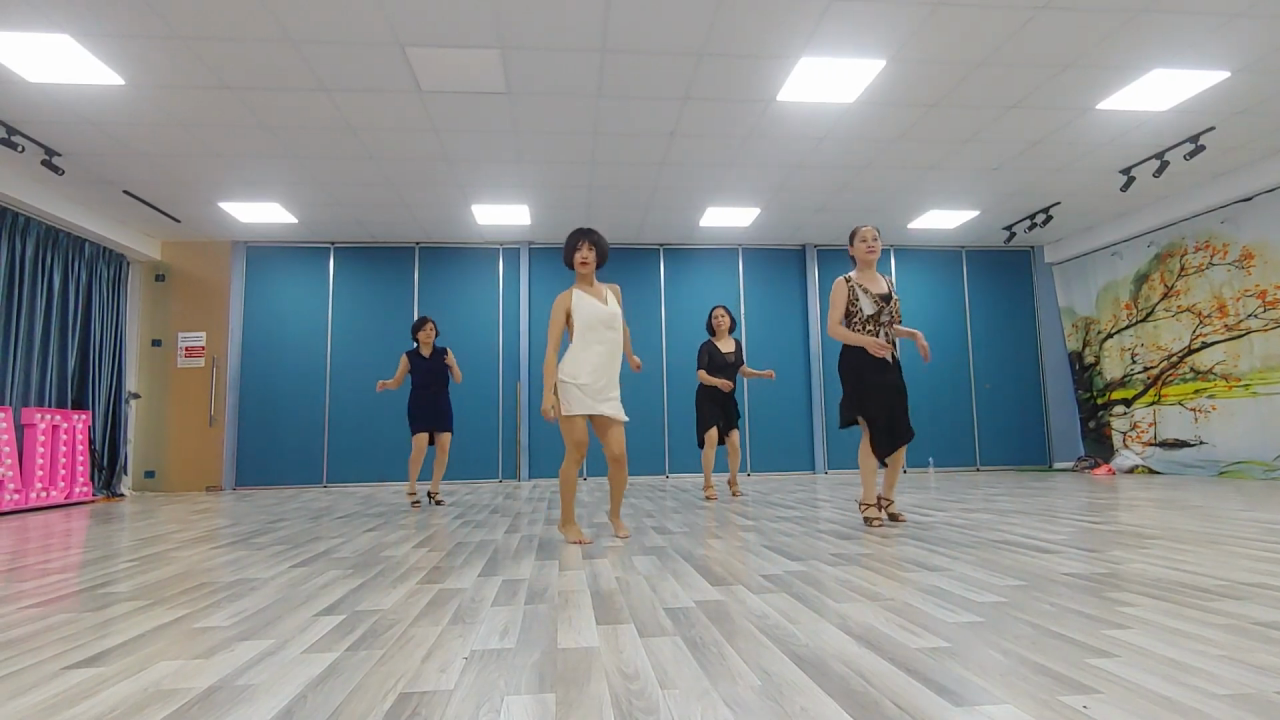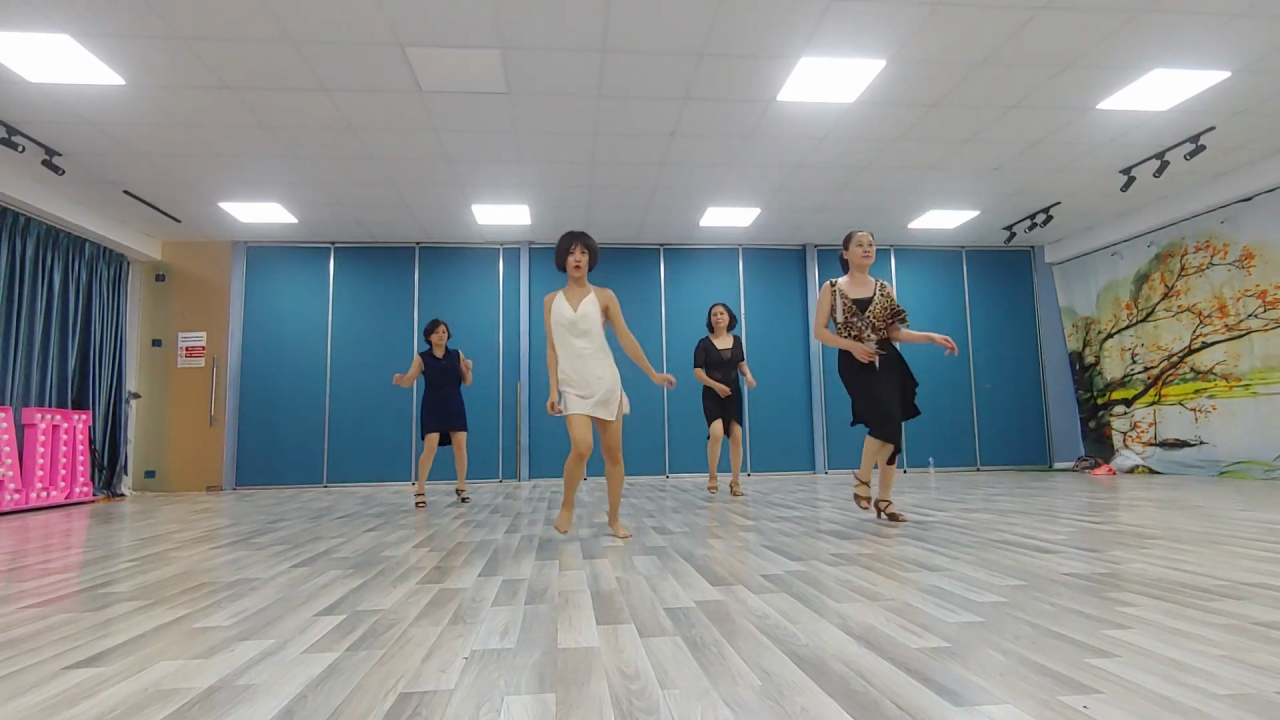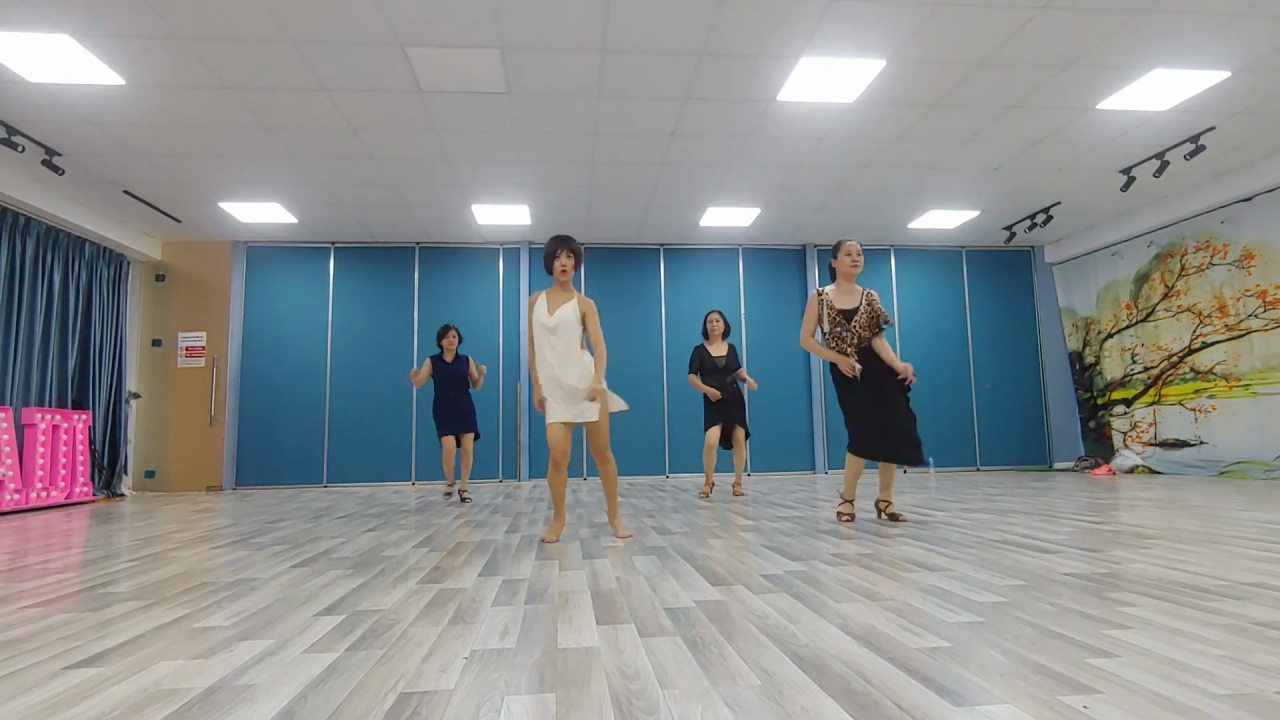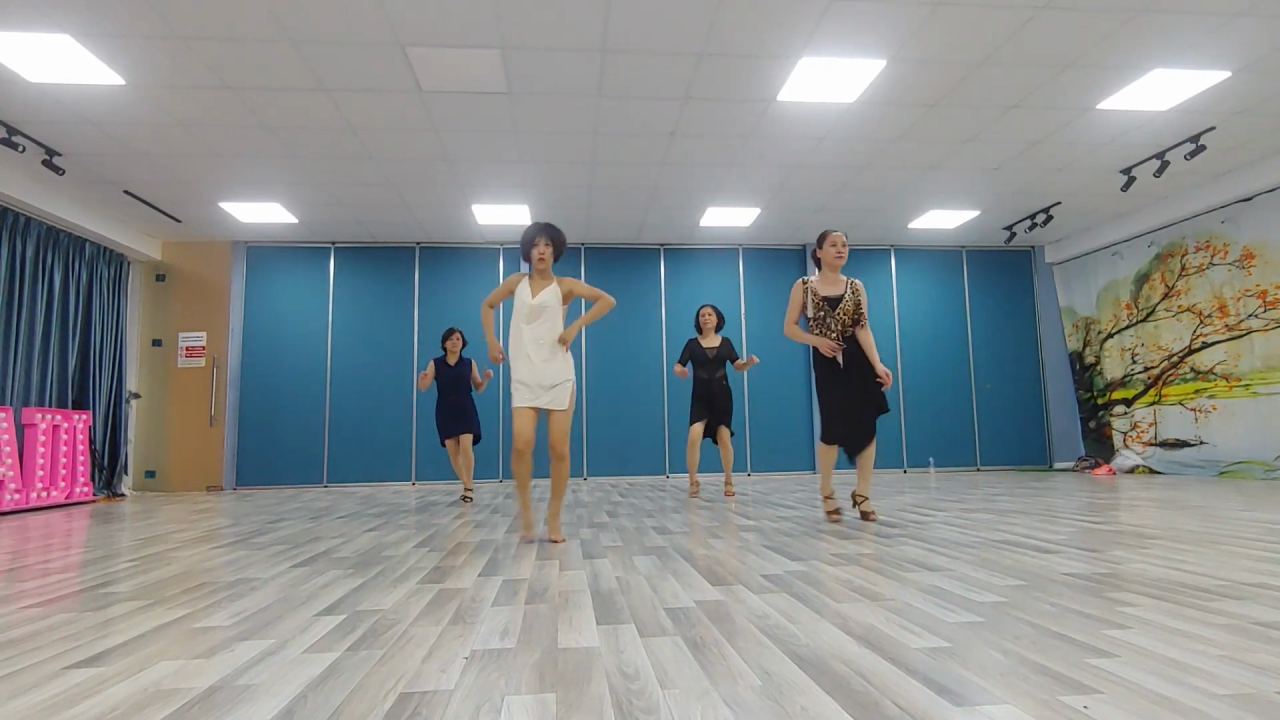
dt=0.2s
person 1, frame 1
left shoulder: (614, 291)
right shoulder: (563, 299)
right elbow: (552, 348)
left wrist: (630, 355)
right wrist: (548, 392)
left hip: (606, 387)
right hip: (572, 384)
left knee: (618, 456)
right knee: (576, 453)
left ankle: (615, 516)
right ankle: (567, 522)
person 1, frame 2
left shoulder: (604, 297)
right shoulder: (551, 301)
left elbow: (626, 338)
right elbow: (552, 348)
left wrist: (652, 373)
right wrist: (553, 388)
left hip: (605, 384)
right hip: (574, 388)
left knee: (613, 454)
right knee: (581, 448)
left ankle: (614, 517)
right ankle: (567, 507)
person 1, frame 3
left shoulder: (585, 303)
right shoulder: (536, 301)
left elbow: (599, 346)
right elbow: (533, 346)
left wrist: (599, 382)
right wrist: (536, 385)
left hip: (587, 387)
right hip: (556, 390)
left knee: (602, 452)
right knee: (558, 456)
left ankle: (614, 516)
right ankle: (558, 517)
person 1, frame 4
left shoulder: (567, 285)
right shoulder: (516, 282)
left elbow: (608, 301)
right elbow: (488, 304)
left wrist: (575, 327)
right wrist: (491, 344)
left hip: (558, 376)
right hip: (525, 379)
left knee: (559, 448)
right knee: (521, 445)
left ankle: (554, 516)
right ankle: (526, 512)
person 2, frame 1
left shoulder: (888, 283)
right shoulder: (844, 283)
right elbow: (833, 328)
left wrist: (914, 333)
right wrist: (866, 341)
left hip: (887, 362)
right hip: (858, 362)
left knee: (898, 431)
right knee: (872, 429)
left ankle: (886, 499)
right ankle: (870, 502)
person 2, frame 2
left shoulder: (884, 289)
right shoulder: (831, 288)
left elbow: (897, 330)
right elbow: (819, 330)
left wrist: (930, 337)
right wrist: (853, 346)
left hip: (887, 361)
right hip: (856, 364)
left knee: (891, 429)
right knee: (884, 424)
left ankle: (884, 500)
right ankle: (863, 478)
person 2, frame 3
left shoulder: (870, 297)
right shoulder: (820, 298)
left elbow: (878, 338)
right elbow: (806, 340)
left wrist: (898, 365)
right wrist: (836, 359)
left hip: (878, 370)
right hip: (847, 374)
left knee: (898, 433)
right knee: (865, 437)
left ankle: (885, 501)
right ankle: (847, 496)
person 2, frame 4
left shoulder: (855, 287)
right shoulder: (804, 286)
left elbow: (862, 328)
right elbow: (789, 327)
left wrist: (878, 364)
right wrist: (818, 340)
left hip: (858, 359)
right hip: (827, 362)
left knee: (867, 426)
right knee: (833, 429)
left ankle: (861, 495)
right ankle: (827, 494)
person 3, frame 1
left shoulder: (737, 344)
right shoulder: (707, 346)
left elbow: (742, 370)
right elbow: (700, 374)
left wrist: (761, 373)
right wrist: (718, 382)
left hip: (728, 400)
right hip: (708, 399)
left knee: (734, 443)
right knee: (711, 440)
left ankle: (733, 480)
right ankle: (708, 485)
person 3, frame 2
left shoulder: (736, 340)
right shoulder: (704, 343)
right elbow: (697, 371)
left wrist: (748, 375)
right wrist: (715, 385)
left hip: (734, 395)
right hip: (712, 395)
left knee: (736, 438)
right knee: (716, 433)
left ankle: (735, 482)
right ankle: (713, 477)
person 3, frame 3
left shoulder: (731, 348)
right shoulder: (699, 350)
right elbow: (692, 378)
left wrist: (748, 379)
right wrist: (704, 388)
left hip: (734, 399)
right hip: (712, 403)
left knee: (739, 440)
right knee: (711, 442)
left ankle: (737, 483)
right ankle: (708, 482)
person 3, frame 4
left shoulder: (725, 342)
right shoulder: (692, 343)
left elbow: (739, 365)
right elbow: (678, 366)
left wrist: (750, 360)
right wrist: (679, 370)
left hip: (722, 395)
right hip: (700, 396)
left knee: (724, 439)
right knee: (694, 437)
left ankle: (728, 482)
right ankle: (693, 481)
person 4, frame 1
left shoulder: (445, 353)
right shoulder: (409, 357)
left elbow: (458, 380)
right elbow: (397, 382)
left wrist: (453, 367)
right wrist: (385, 384)
left hip: (442, 404)
right hip: (419, 405)
left knee: (443, 449)
right knee: (420, 447)
left ankle: (433, 490)
right ankle: (411, 491)
person 4, frame 2
left shoulder: (457, 355)
right shoulder: (422, 358)
left elbow: (467, 382)
right elbow: (409, 381)
left wrist: (468, 369)
right wrist: (400, 379)
left hip: (454, 405)
right hip: (432, 406)
left knee: (460, 447)
right knee: (430, 447)
left ankle: (461, 488)
right ankle: (419, 491)
person 4, frame 3
left shoulder: (466, 361)
right shoulder: (432, 361)
left elbow: (476, 386)
right elbow: (418, 384)
left wrist: (481, 375)
right wrist: (413, 377)
left hip: (464, 408)
right hip: (443, 409)
left knee: (467, 449)
right knee: (449, 450)
left ankle: (463, 488)
right ankle: (450, 482)
person 4, frame 4
left shoulder: (470, 364)
right shoulder: (435, 364)
left elbow: (479, 388)
right elbow: (424, 387)
left wrist: (486, 378)
right wrist: (422, 380)
left hip: (466, 410)
right hip: (445, 411)
left knee: (466, 449)
right knee: (452, 451)
left ankle: (469, 487)
right ankle: (465, 485)
